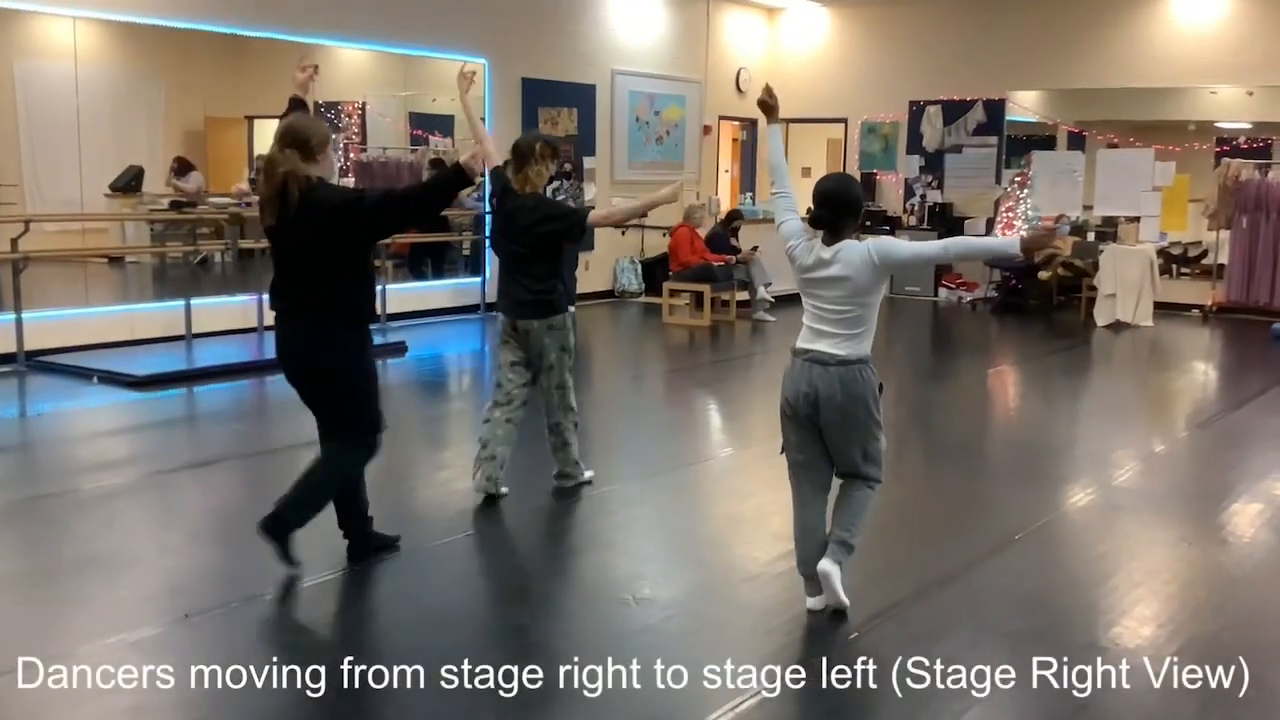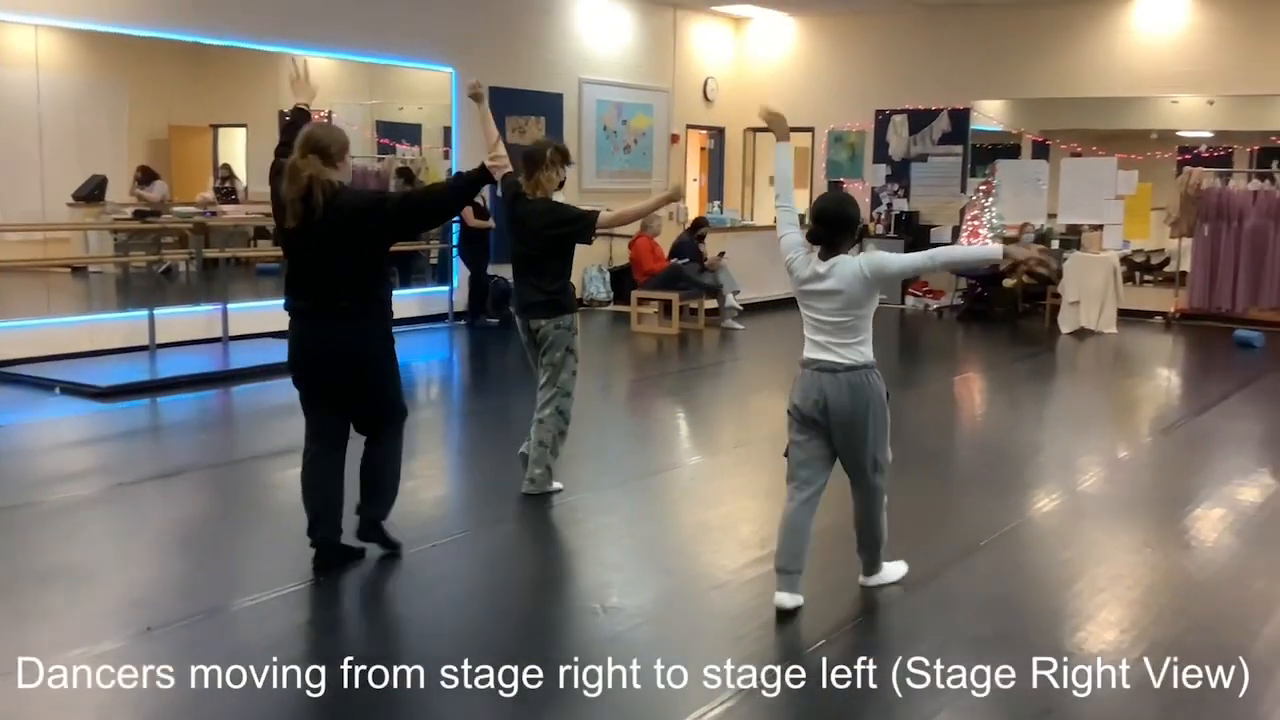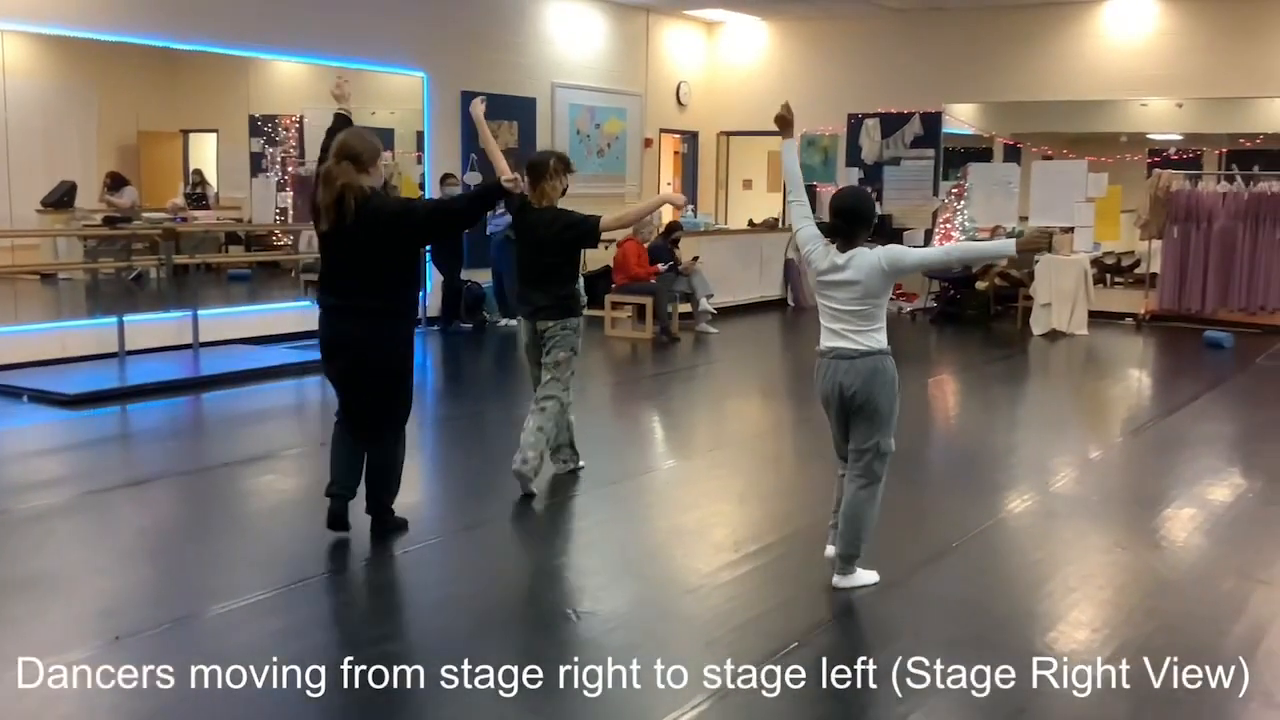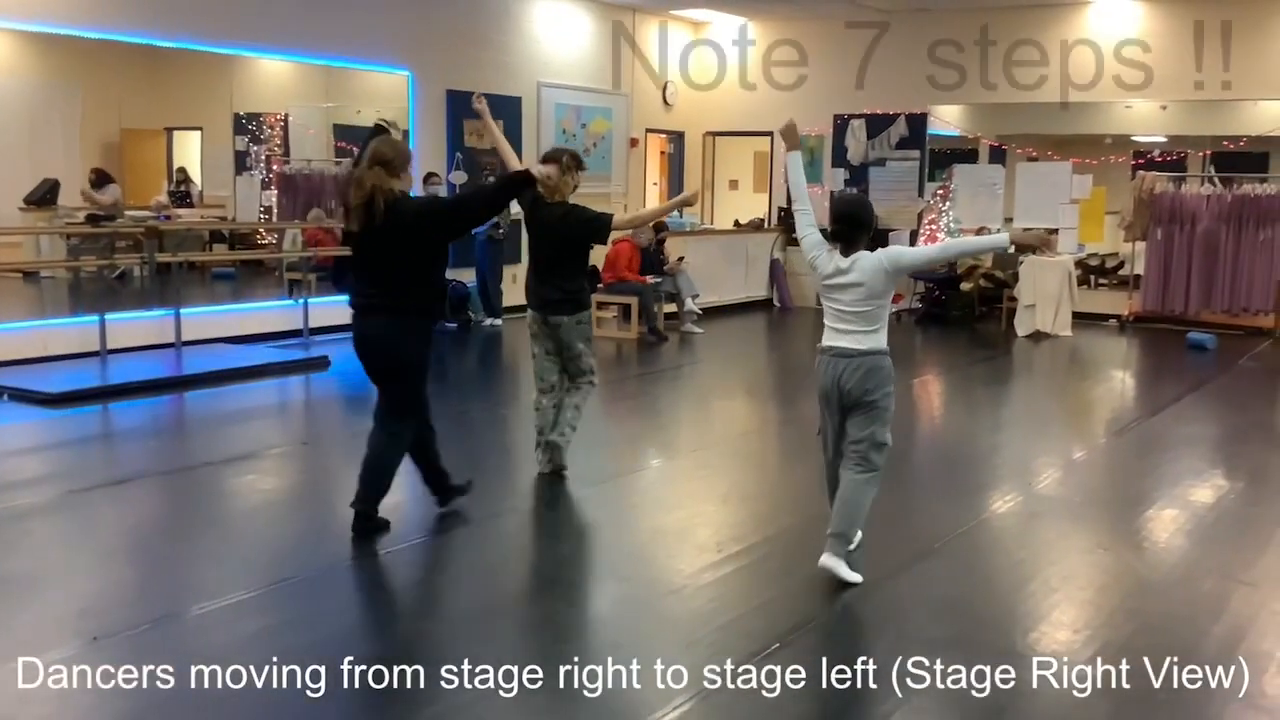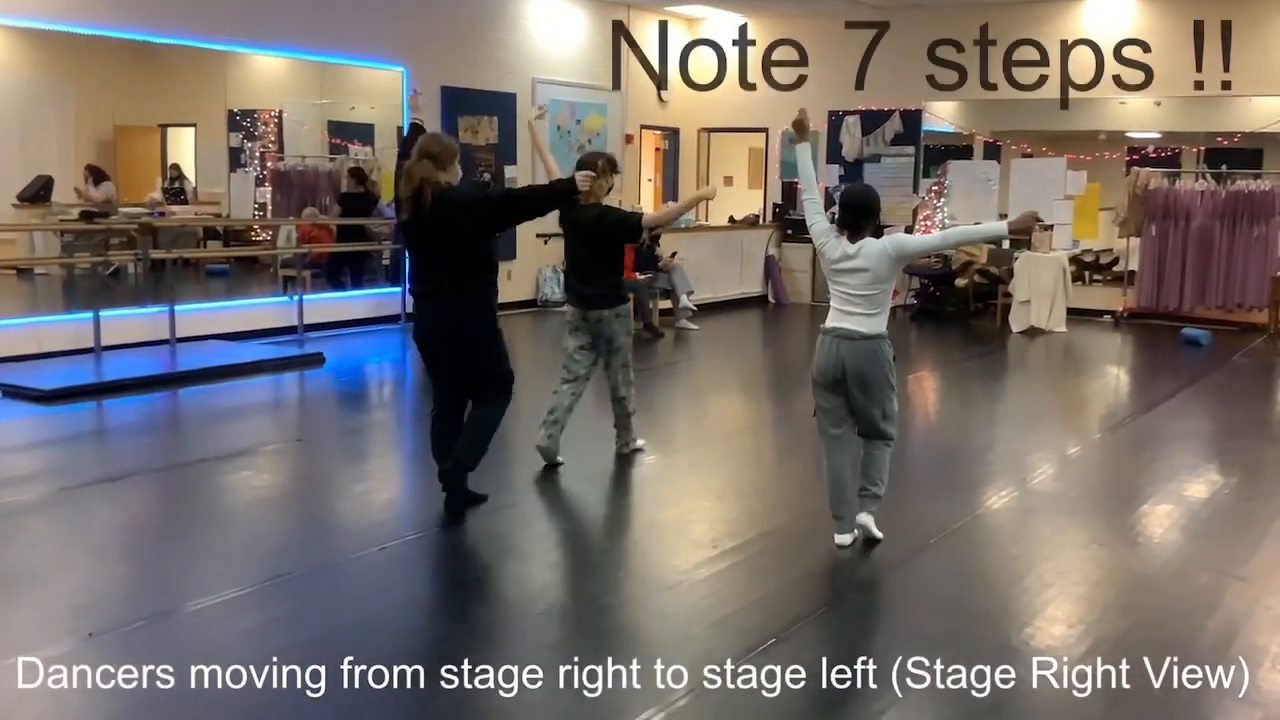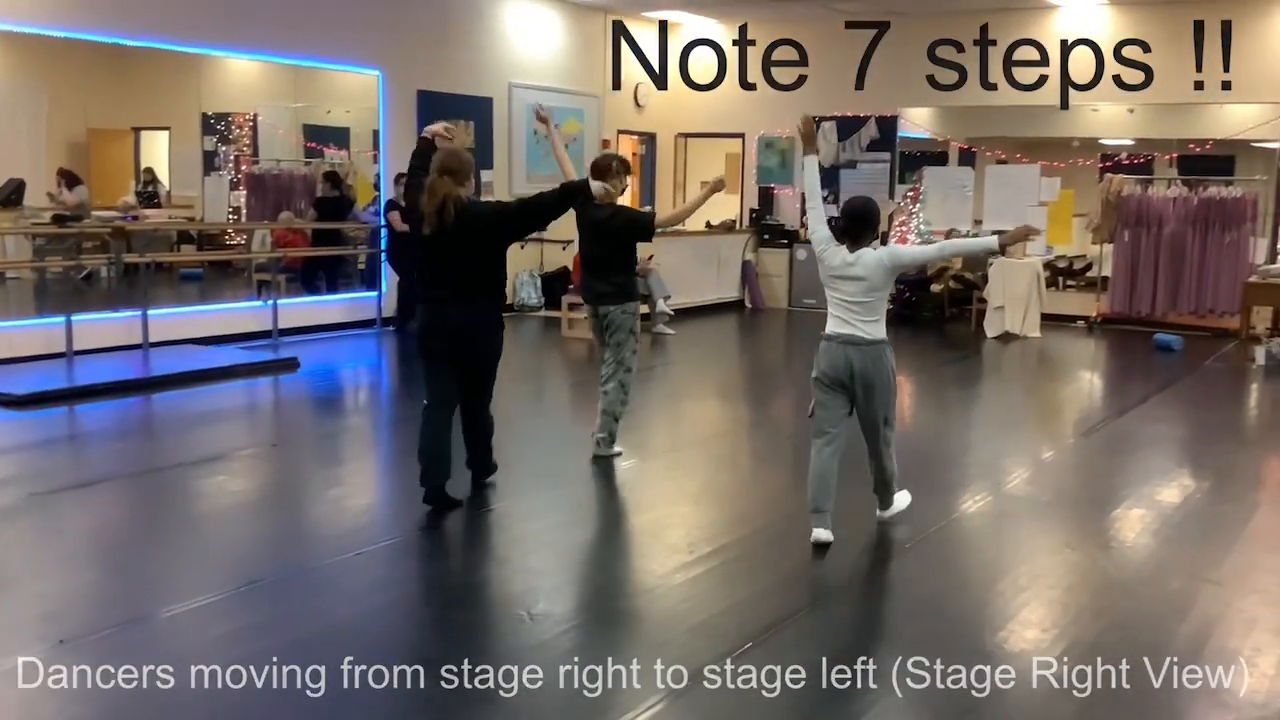
dt=0.5s
person 1, frame 1
left shoulder: (800, 248)
right shoulder: (874, 255)
left elbow: (781, 191)
right elbow: (949, 249)
left wrist: (773, 122)
right wrist: (1021, 243)
left hip: (801, 374)
right hip: (849, 378)
left knee: (808, 484)
right knee: (862, 475)
left ankle: (813, 586)
right ankle: (833, 556)
person 1, frame 2
left shoulder: (798, 262)
right shoulder: (867, 269)
left elbow: (784, 206)
right elbow: (937, 257)
left wrist: (782, 140)
right wrist: (1005, 252)
left hip: (810, 383)
right hip: (856, 385)
left knee: (803, 487)
right knee: (868, 483)
left ankle: (787, 586)
right ankle: (873, 568)
person 1, frame 3
left shoulder: (815, 254)
right shoulder: (884, 261)
left elbow: (797, 201)
right elbow: (952, 253)
left wrist: (788, 138)
right wrist: (1016, 246)
left hip: (829, 367)
right hip: (871, 370)
left knee: (849, 460)
right knee: (866, 469)
left ankle: (837, 537)
right ankle: (847, 567)
person 1, frame 4
left shoulder: (820, 259)
right shoulder: (886, 262)
left elbow: (802, 209)
right elbow: (953, 249)
left wrist: (793, 150)
right wrist: (1012, 239)
left hip: (829, 363)
right hip: (870, 369)
left knee: (836, 454)
right knee: (863, 461)
left ankle: (845, 531)
right ankle: (835, 549)
person 1, frame 5
left shoulder: (827, 246)
right shoulder: (891, 249)
left elbow: (810, 197)
right elbow: (951, 237)
left wrist: (802, 141)
right wrist: (1009, 227)
left hip: (830, 346)
right hip: (870, 349)
left knee: (835, 437)
right knee: (878, 434)
left ankle: (842, 525)
right ankle: (866, 508)
person 1, frame 6
left shoulder: (826, 254)
right shoulder: (886, 259)
left elbow: (813, 206)
right elbow: (945, 249)
left wrist: (810, 151)
right wrist: (1001, 240)
left hip: (831, 352)
right hip: (871, 355)
left knee: (826, 437)
right knee: (878, 435)
left ankle: (820, 521)
right ankle: (886, 501)
person 2, frame 1
left shoulder: (278, 198)
right shoulder: (338, 205)
left elbow: (286, 151)
right elbow: (404, 203)
right wrist: (461, 173)
left hip: (295, 334)
right hip: (338, 337)
left knee: (343, 434)
right knee: (357, 438)
left ankle: (360, 533)
right ankle: (283, 519)
person 2, frame 2
left shoulder: (289, 200)
right shoulder: (363, 207)
left elbow: (285, 155)
right elbow: (429, 204)
left wrist: (301, 106)
right wrist: (482, 174)
left hip: (308, 336)
right hip: (360, 334)
left knee: (323, 435)
right knee: (385, 423)
left ankle: (325, 541)
right ankle: (372, 519)
person 2, frame 3
left shoulder: (326, 205)
right shoulder: (392, 213)
left elbow: (328, 156)
right elbow: (454, 213)
left wrist: (341, 113)
right wrist: (500, 187)
left hip: (337, 329)
right hip: (385, 332)
left knee: (351, 417)
right knee: (386, 422)
left ankle: (338, 497)
right ankle: (381, 514)
person 2, frame 4
left shoulder: (360, 208)
right shoulder: (417, 213)
left elbow: (366, 168)
right elbow: (472, 205)
left wrist: (382, 135)
right wrist: (526, 177)
left hip: (368, 325)
right hip: (402, 328)
left knee: (411, 408)
right knee: (395, 418)
left ankle: (441, 486)
right ankle: (365, 510)
person 2, frame 5
left shoulder: (409, 203)
right shoulder: (467, 203)
left elbow: (409, 163)
right elbow: (521, 201)
left wrist: (416, 125)
right wrist: (570, 186)
left hip: (428, 316)
right hip: (469, 315)
left knee: (446, 400)
right knee: (495, 389)
left ankle: (455, 488)
right ankle: (456, 467)
person 2, frame 6
left shoulder: (422, 212)
right shoulder: (485, 217)
left elbow: (416, 177)
right elbow: (537, 208)
left wrist: (428, 138)
right wrist: (584, 189)
left hip: (434, 320)
right hip: (478, 321)
left knee: (439, 402)
right knee: (477, 399)
left ankle: (434, 485)
right ankle: (480, 468)
person 3, frame 1
left shoulder: (503, 196)
right shoulder: (550, 212)
left elbow: (485, 144)
right elbow: (610, 217)
left wrist: (466, 95)
right wrist: (661, 199)
left hip: (510, 314)
right hip: (547, 315)
left knee: (507, 393)
right knee: (557, 394)
left ankle: (487, 474)
right ankle: (568, 471)
person 3, frame 2
left shoulder: (514, 201)
right shoulder: (561, 215)
right elbow: (616, 218)
right wrist: (664, 199)
left hip: (525, 312)
right hip: (555, 314)
left knee: (550, 388)
right knee: (555, 395)
left ankle: (536, 448)
right ankle: (537, 477)
person 3, frame 3
left shoulder: (520, 209)
right shoulder: (565, 223)
left elbow: (497, 158)
right elbow: (622, 220)
left wrist: (479, 117)
right wrist: (663, 198)
left hip: (532, 315)
right hip: (562, 317)
left knee: (551, 386)
right knee: (553, 393)
left ankle: (564, 455)
right ankle: (527, 461)
person 3, frame 4
left shoulder: (532, 206)
right shoulder: (577, 218)
left elbow: (511, 162)
right elbow: (631, 221)
left wrist: (487, 118)
right wrist: (676, 203)
left hip: (539, 311)
right hip: (572, 312)
left knee: (546, 384)
right knee: (581, 378)
left ankle: (546, 456)
right ankle: (559, 437)
person 3, frame 5
left shoulder: (569, 210)
right shoulder: (612, 220)
left elbow: (549, 167)
right elbow: (660, 218)
left wrist: (534, 129)
right wrist: (700, 197)
left hip: (578, 308)
right hip: (611, 308)
left knee: (573, 376)
right knee: (619, 375)
left ankle: (549, 438)
right ankle: (626, 440)
person 3, frame 6
left shoulder: (584, 208)
right shoulder: (625, 218)
left elbow: (566, 166)
right elbow: (672, 218)
left wrist: (549, 126)
right wrist: (708, 193)
left hip: (593, 302)
right hip: (621, 304)
left knee: (610, 366)
right knee: (618, 372)
left ankle: (604, 434)
right ankle: (604, 441)
